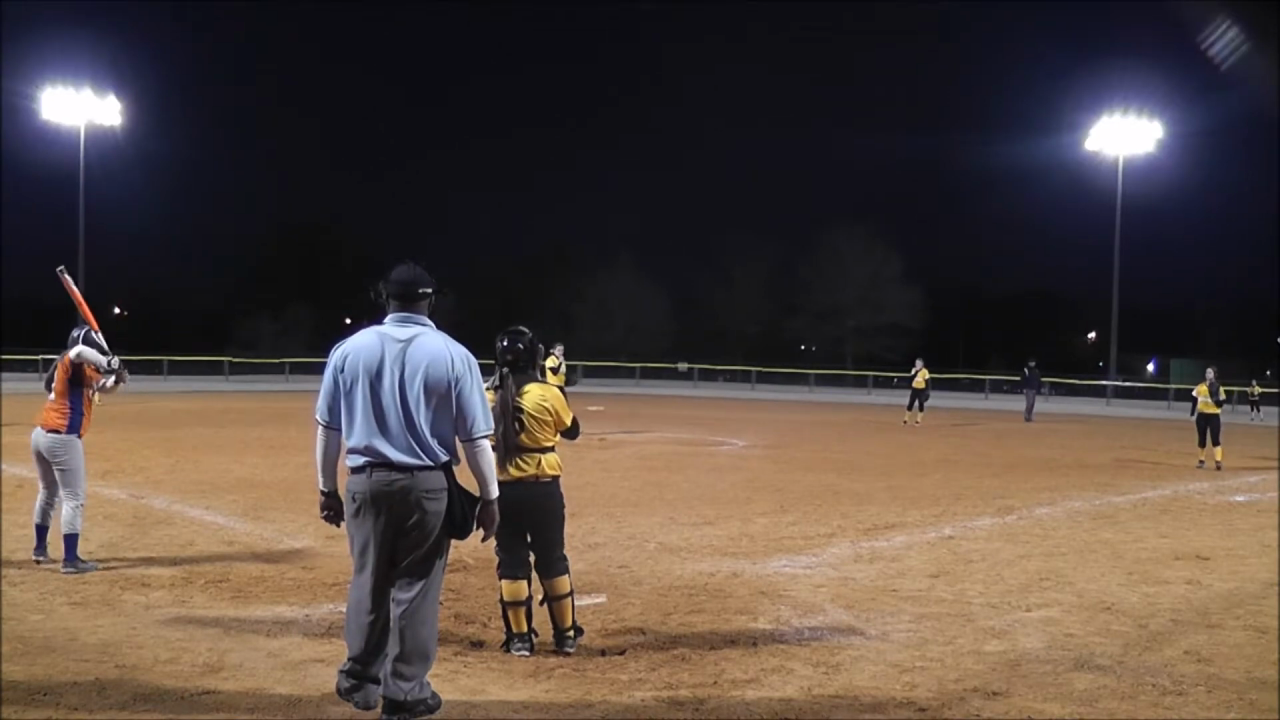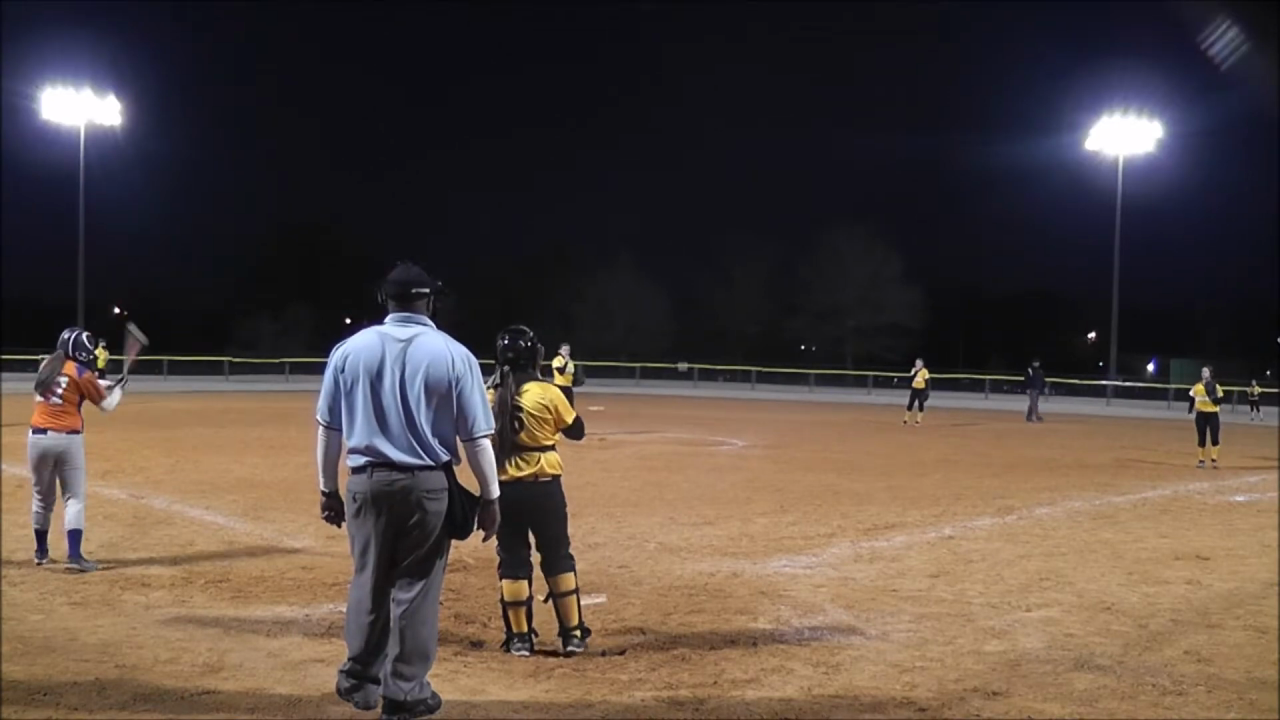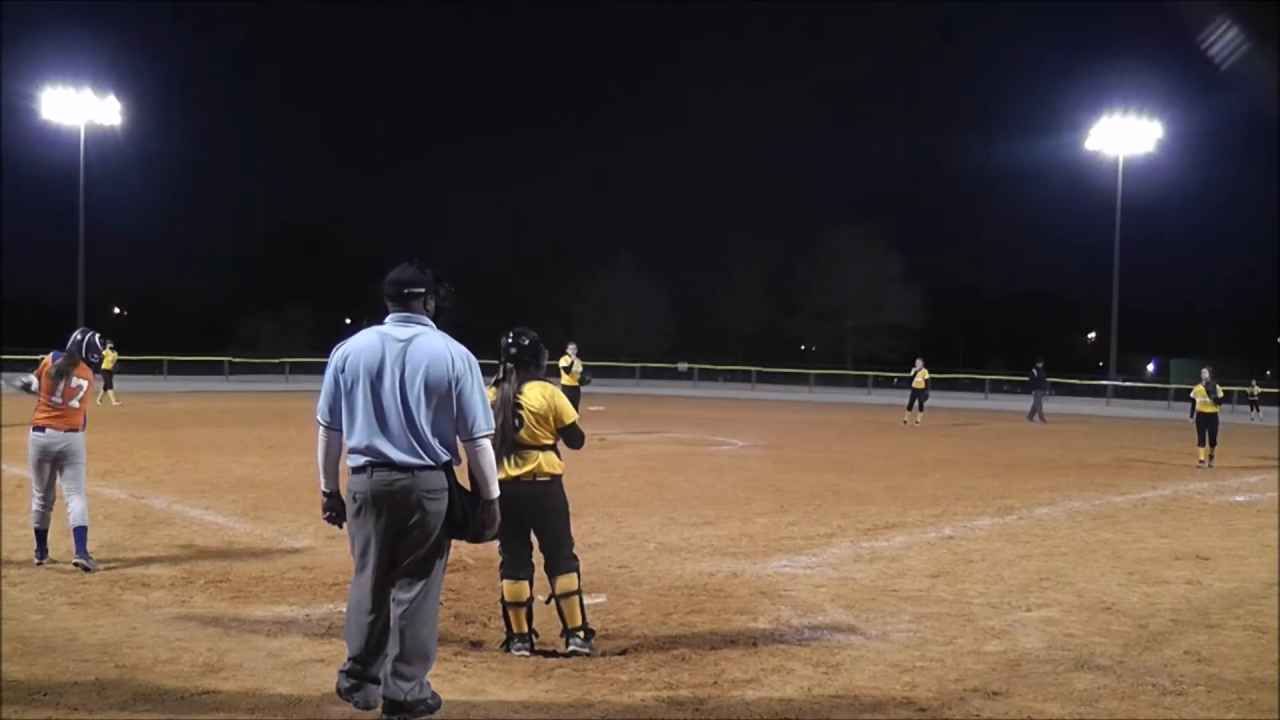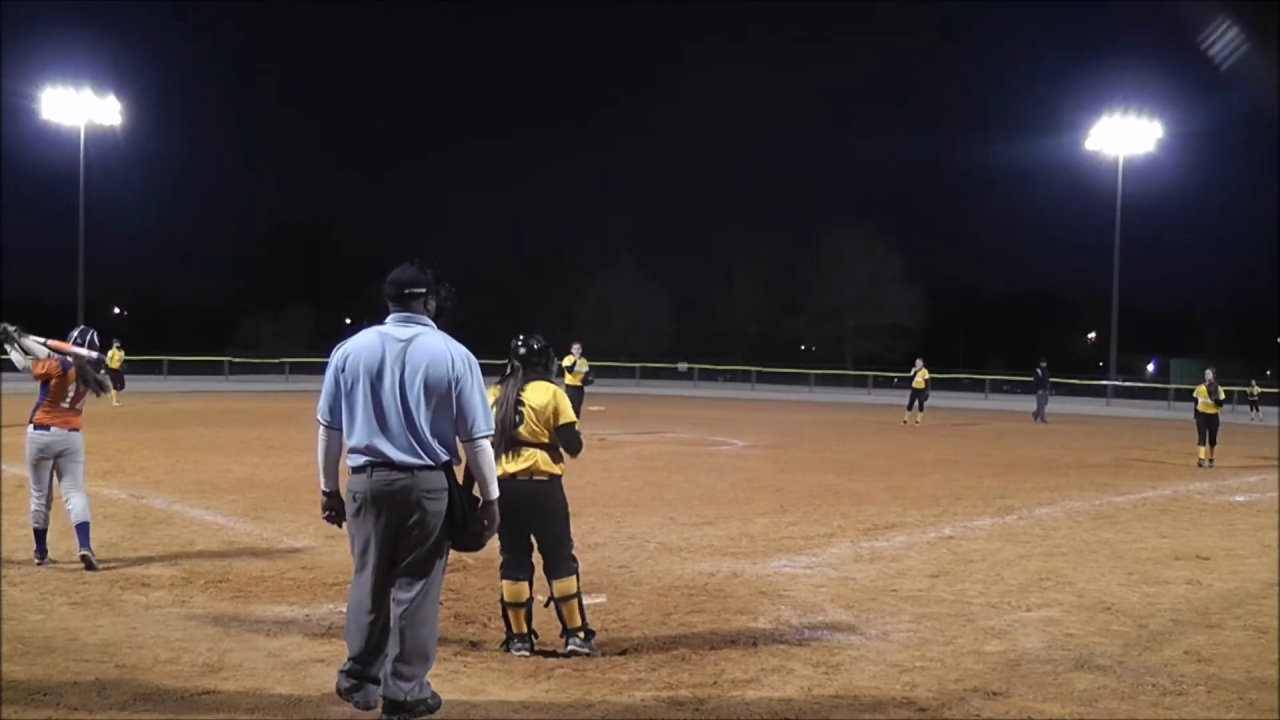
dt=0.2s
person 1, frame 1
left shoulder: (349, 349)
right shoulder: (453, 354)
left elbow: (328, 428)
right elbow: (476, 438)
left wrist: (327, 488)
right wrist: (489, 497)
left hip: (367, 482)
right hip: (428, 485)
left knee: (368, 583)
right knee: (416, 587)
left ankle: (360, 681)
person 1, frame 2
left shoulder: (350, 349)
right shoulder: (453, 353)
left elbow: (328, 428)
right elbow: (476, 437)
left wrist: (328, 488)
right wrist: (490, 497)
left hip: (367, 481)
right hip: (428, 484)
left knee: (369, 582)
right knee: (416, 586)
left ankle: (360, 681)
person 1, frame 3
left shoulder: (350, 349)
right shoulder: (453, 354)
left elbow: (329, 429)
right elbow: (476, 438)
left wrist: (329, 490)
right wrist: (490, 497)
left hip: (367, 482)
right hip: (428, 484)
left knee: (369, 582)
right knee: (416, 587)
left ankle: (360, 681)
person 1, frame 4
left shoulder: (350, 349)
right shoulder: (453, 354)
left elbow: (329, 428)
right elbow: (476, 438)
left wrist: (329, 489)
right wrist: (490, 497)
left hip: (367, 482)
right hip: (428, 484)
left knee: (368, 582)
right knee: (416, 587)
left ankle: (360, 682)
person 2, frame 1
left shoulder: (486, 396)
right shoulder: (547, 393)
right elbow: (572, 431)
left hip: (502, 488)
right hip: (542, 488)
left knee: (511, 561)
right knee: (552, 560)
left ankle: (519, 638)
right ankle: (566, 634)
person 2, frame 2
left shoulder: (487, 397)
right shoulder: (546, 393)
right elbow: (577, 431)
left hip: (503, 489)
right hip: (543, 487)
left knee: (512, 561)
right knee: (558, 558)
left ankle: (519, 638)
right ankle: (573, 634)
person 2, frame 3
left shoulder: (489, 397)
right shoulder: (547, 393)
right elbow: (576, 439)
right wrist: (566, 436)
left hip: (503, 488)
right hip: (543, 487)
left knee: (514, 561)
right knee: (561, 558)
left ankle: (520, 638)
right ankle: (576, 634)
person 2, frame 4
left shoulder: (493, 396)
right shoulder: (550, 393)
right elbow: (571, 443)
right wrist: (570, 442)
left hip: (502, 487)
right hip: (542, 486)
left knee: (513, 561)
right knee: (559, 559)
left ankle: (519, 638)
right ankle: (576, 634)
person 3, frame 1
left shoulder: (77, 368)
right shoulder: (73, 361)
left elbow: (102, 386)
right elbow: (79, 351)
left wrist: (116, 378)
right wrist: (108, 363)
left hip: (41, 435)
right hip: (62, 440)
left knee: (48, 493)
right knee: (72, 499)
left ankle: (40, 549)
right ankle: (70, 559)
person 3, frame 2
left shoulder: (48, 364)
right shoulder: (83, 373)
right elbow: (107, 404)
left wrist: (107, 385)
right wrist: (117, 389)
left hip: (38, 438)
right hip: (68, 439)
left knee: (41, 497)
right knee: (75, 497)
left ankle: (41, 552)
right ankle: (74, 556)
person 3, frame 3
left shoulder: (51, 360)
right shoulder: (89, 374)
left elbow: (40, 384)
left wrist: (31, 384)
right wrist: (35, 384)
left hip: (42, 435)
right hip: (73, 438)
left knee: (42, 496)
right knee: (77, 496)
left ankle: (41, 551)
right ankle: (81, 552)
person 3, frame 4
left shoulder: (59, 367)
right shoulder: (89, 374)
left elbow: (25, 364)
left hip: (41, 435)
right hip: (71, 438)
left knee: (40, 496)
right knee: (75, 493)
left ankle: (41, 552)
right ankle: (85, 547)
